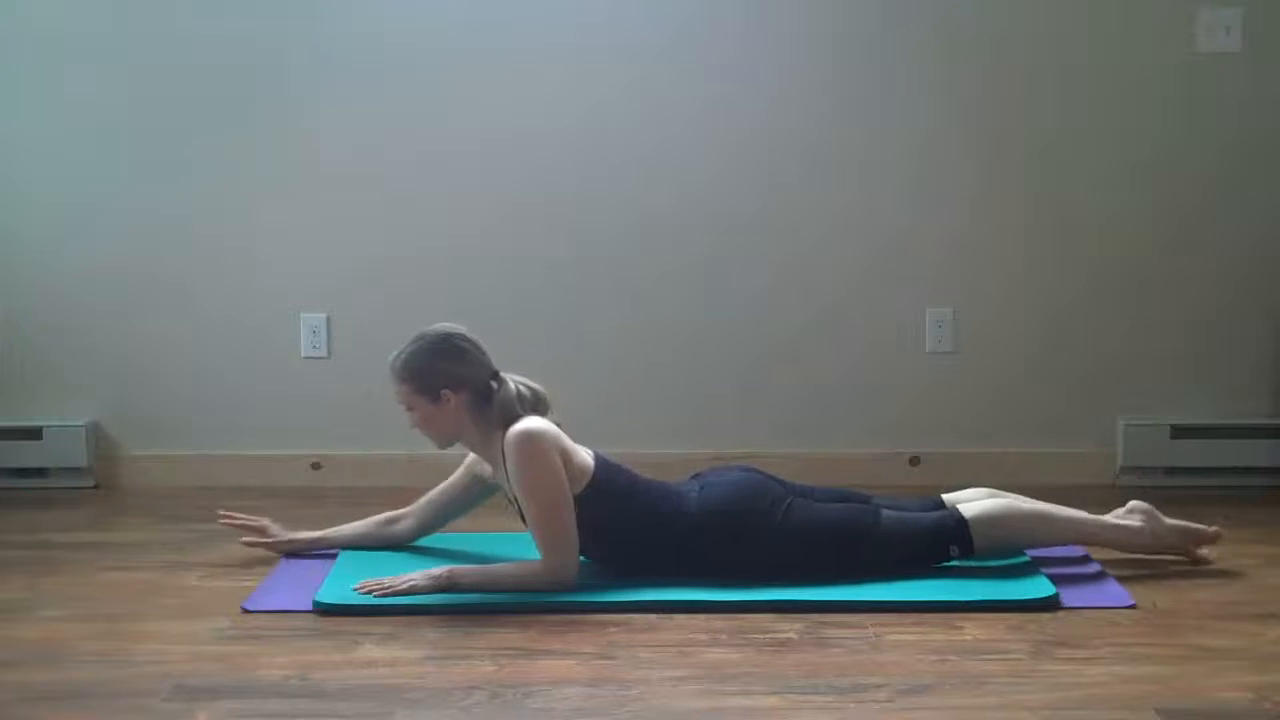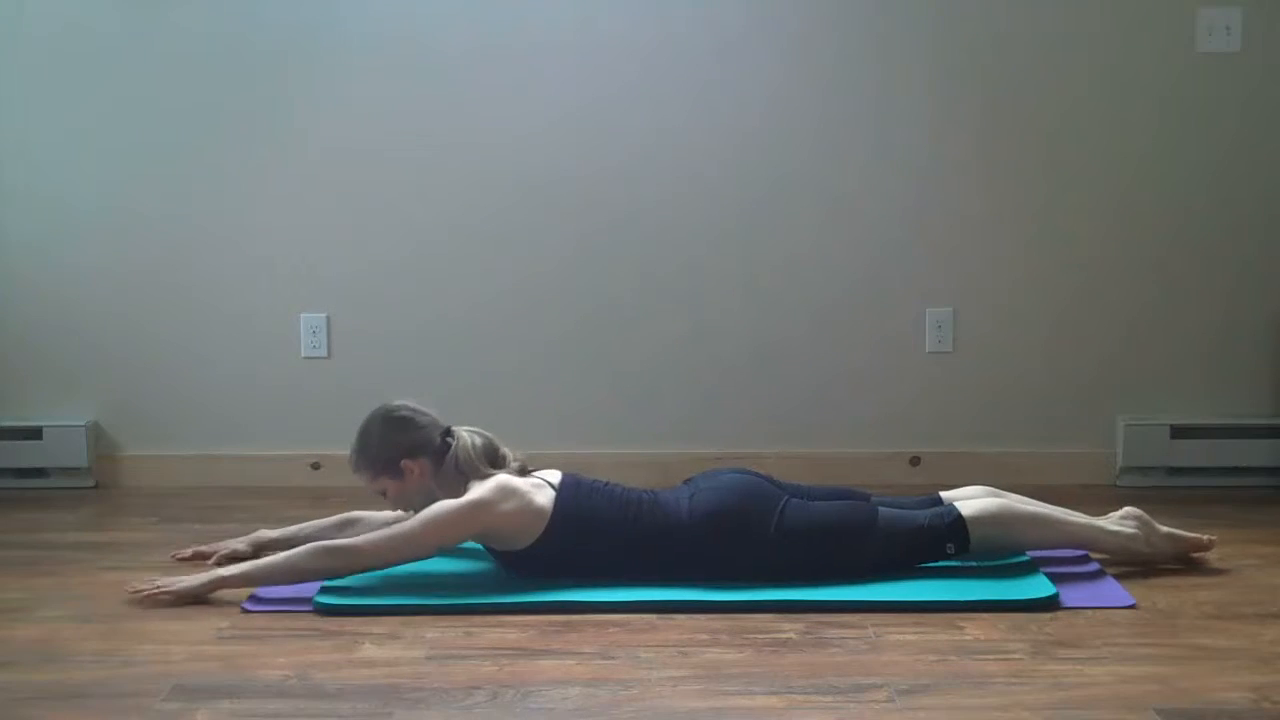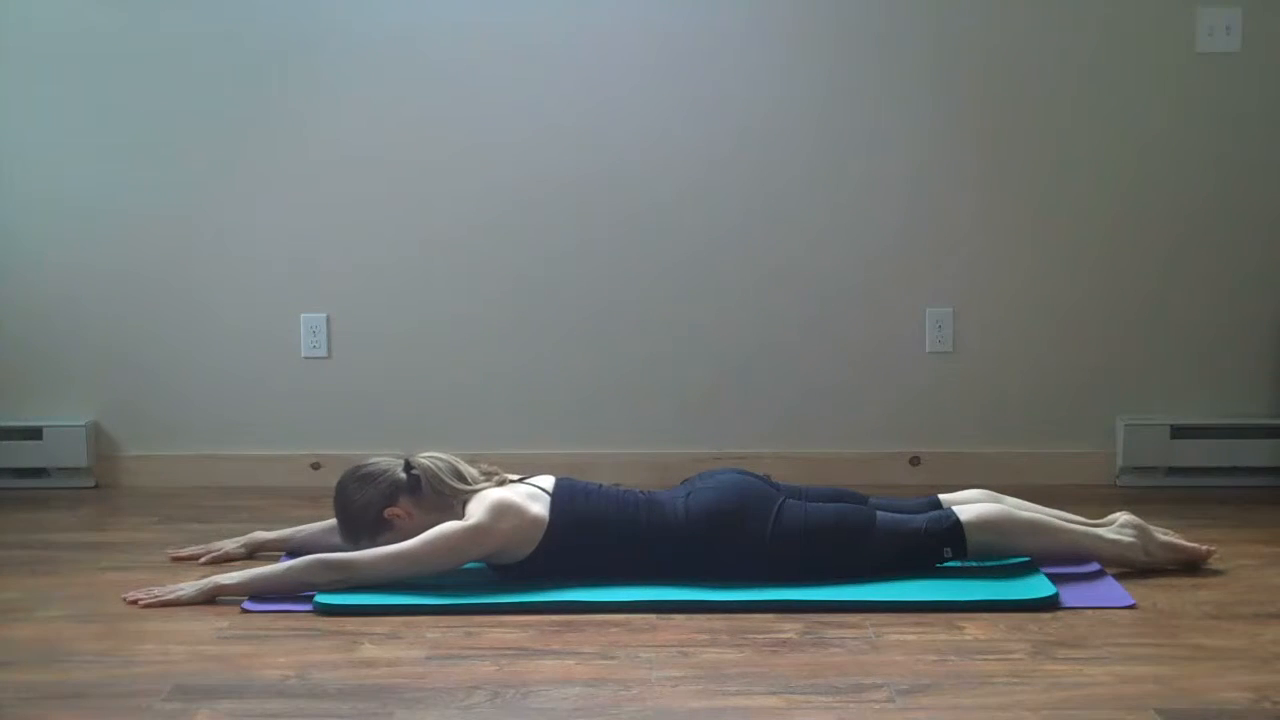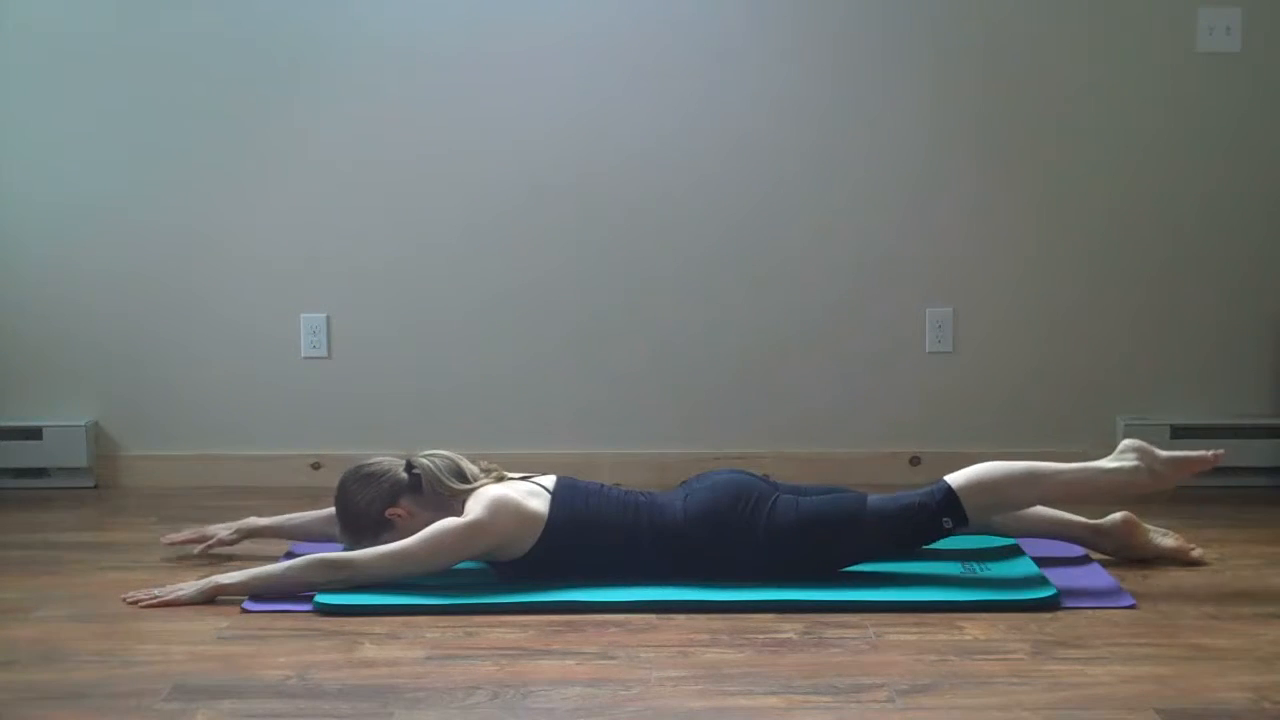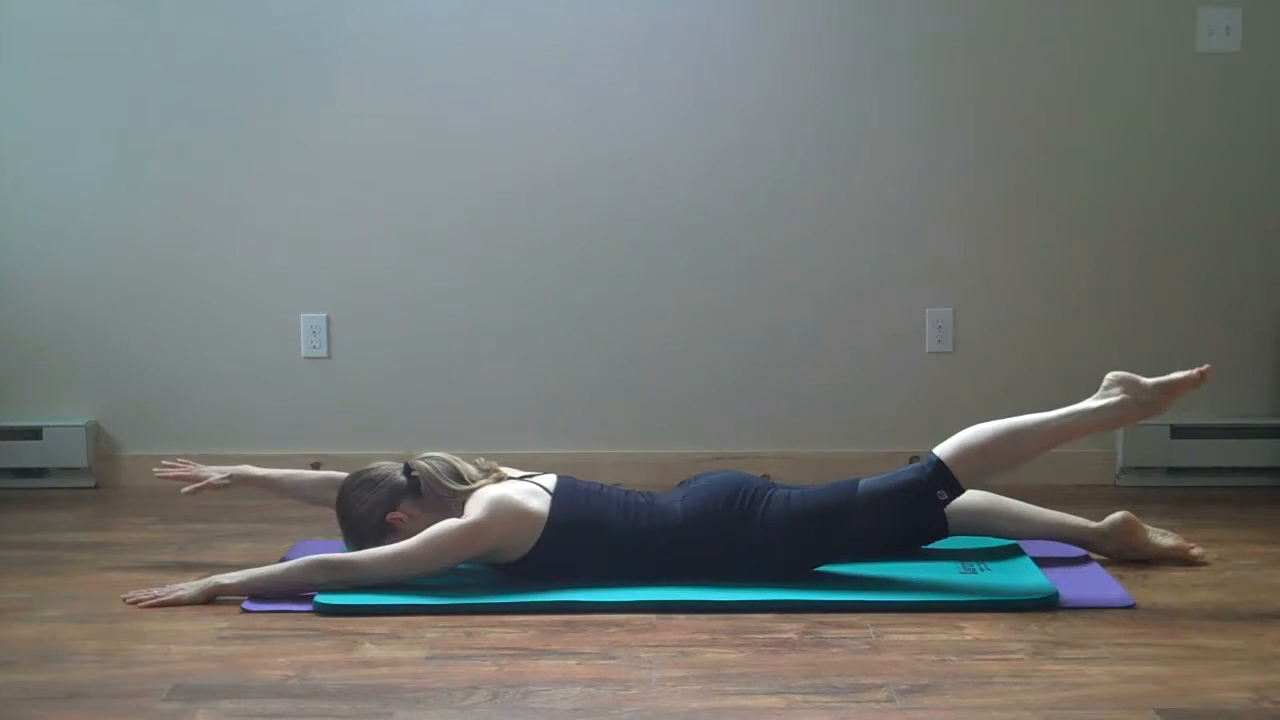
dt=1s
person 1, frame 1
left shoulder: (524, 443)
right shoulder: (497, 445)
left elbow: (557, 571)
right elbow: (409, 522)
left wrist: (442, 579)
right wrist: (305, 540)
left hip: (738, 539)
right hip: (723, 503)
left knee: (940, 532)
right knee: (932, 511)
left ankle: (1125, 529)
right ankle: (1117, 517)
person 1, frame 2
left shoulder: (480, 508)
right shoulder: (479, 478)
left elbow: (347, 555)
right elbow: (363, 526)
left wrist: (209, 584)
right wrist: (251, 539)
left hip: (729, 539)
right hip: (722, 507)
left knee: (931, 530)
right knee: (928, 506)
left ankle: (1121, 535)
right ankle: (1109, 522)
person 1, frame 3
left shoulder: (482, 526)
right shoulder: (483, 486)
left elbow: (350, 565)
right elbow: (354, 526)
left wrist: (218, 586)
right wrist: (248, 540)
left hip: (731, 539)
right hip: (723, 504)
left knee: (932, 534)
right knee: (929, 513)
left ankle: (1120, 541)
right ankle: (1109, 527)
person 1, frame 4
left shoulder: (479, 524)
right shoulder: (482, 484)
left elbow: (349, 564)
right elbow: (355, 516)
left wrist: (216, 589)
right wrist: (245, 525)
left hip: (733, 540)
right hip: (722, 507)
left knee: (929, 511)
right knee: (918, 512)
left ankle: (1116, 472)
right ankle: (1108, 524)
person 1, frame 5
left shoulder: (479, 525)
right shoulder: (480, 482)
left elbow: (346, 565)
right elbow: (350, 488)
left wrist: (218, 586)
right wrist: (237, 473)
left hip: (731, 538)
right hip: (717, 511)
left knee: (920, 492)
right knee: (915, 509)
left ankle: (1106, 406)
right ankle: (1104, 531)
